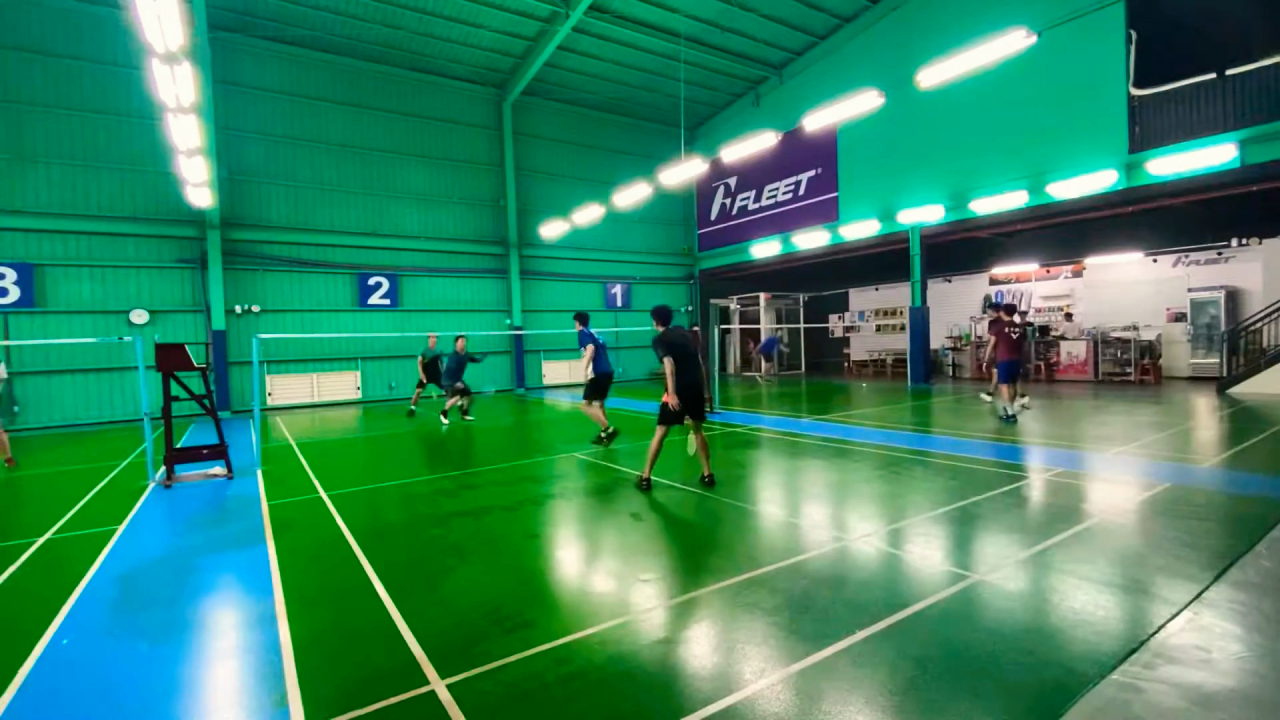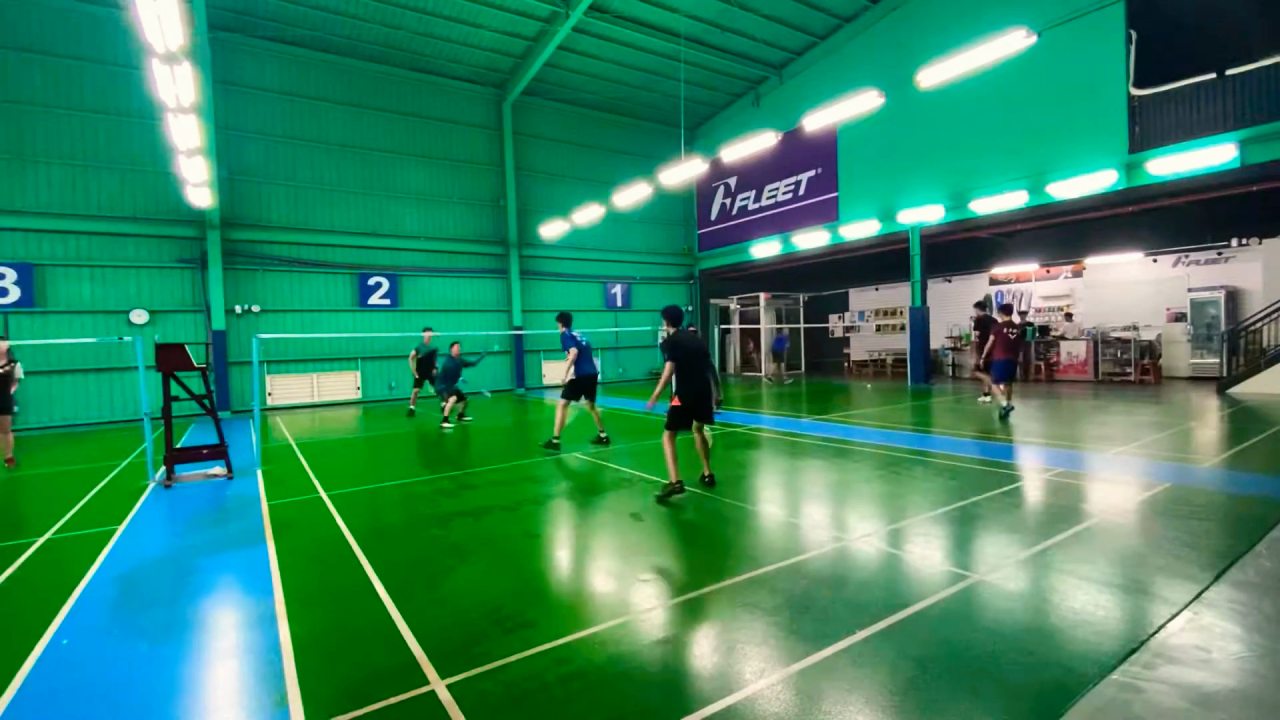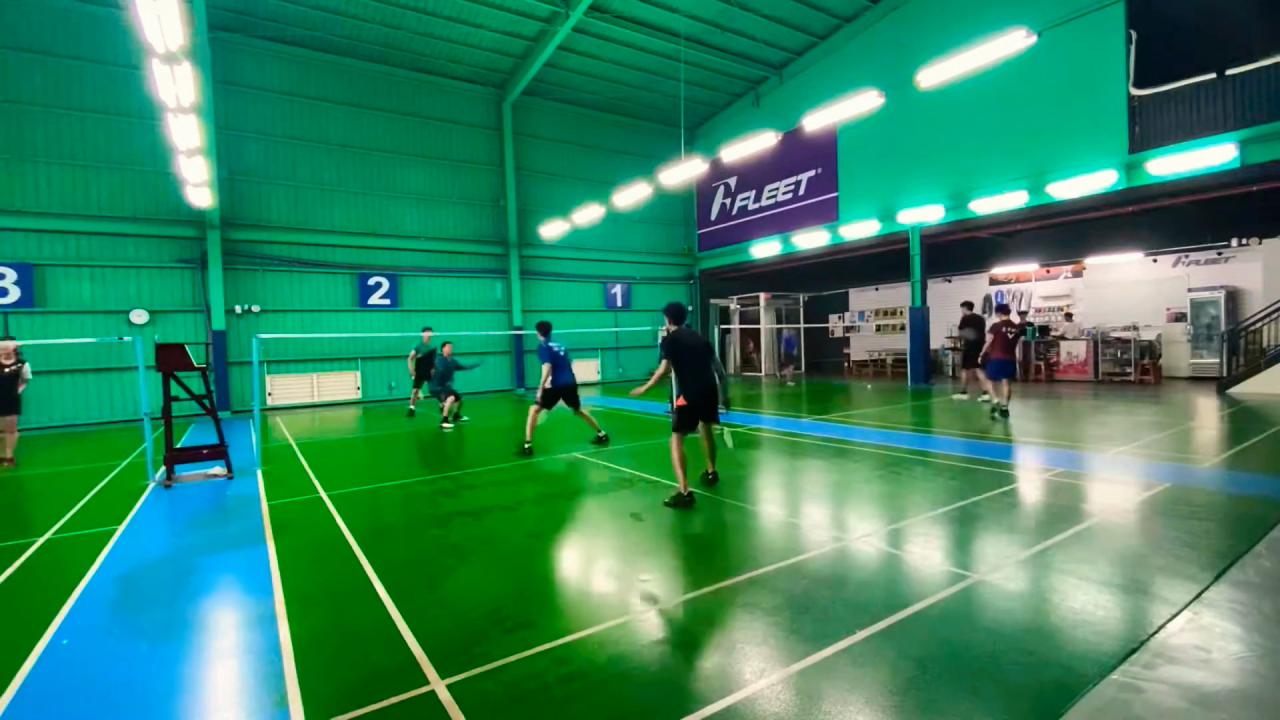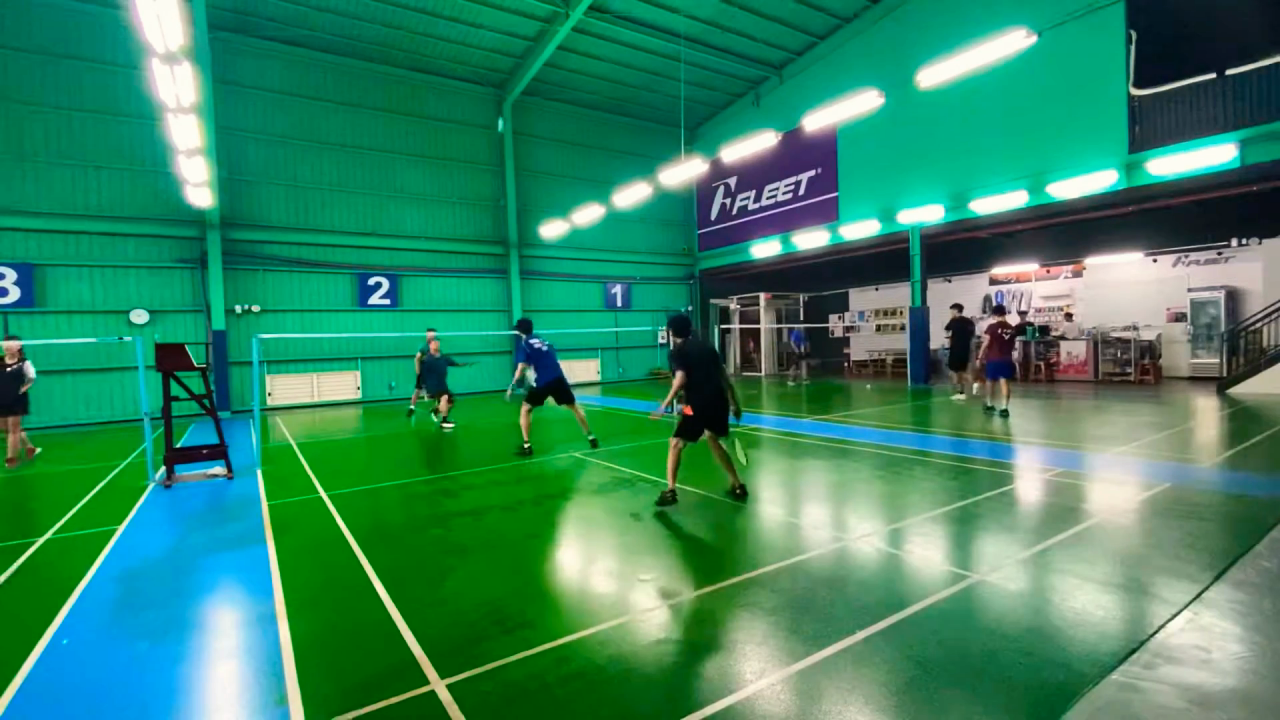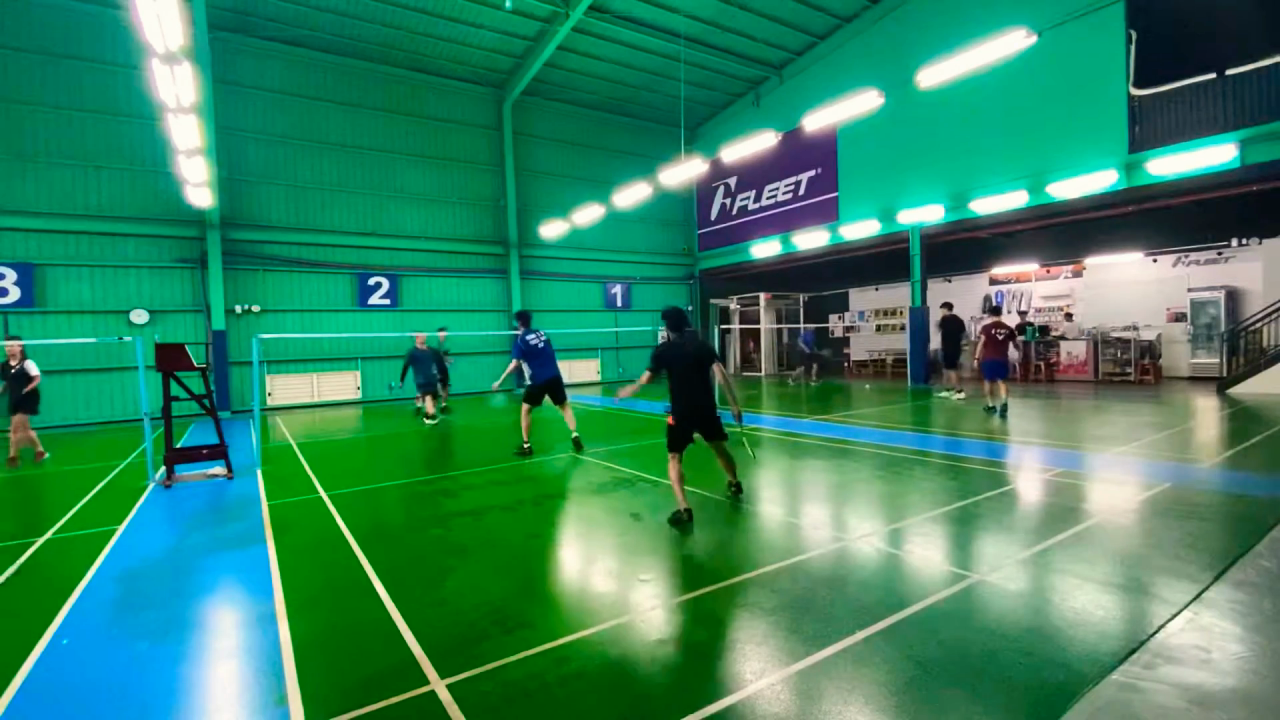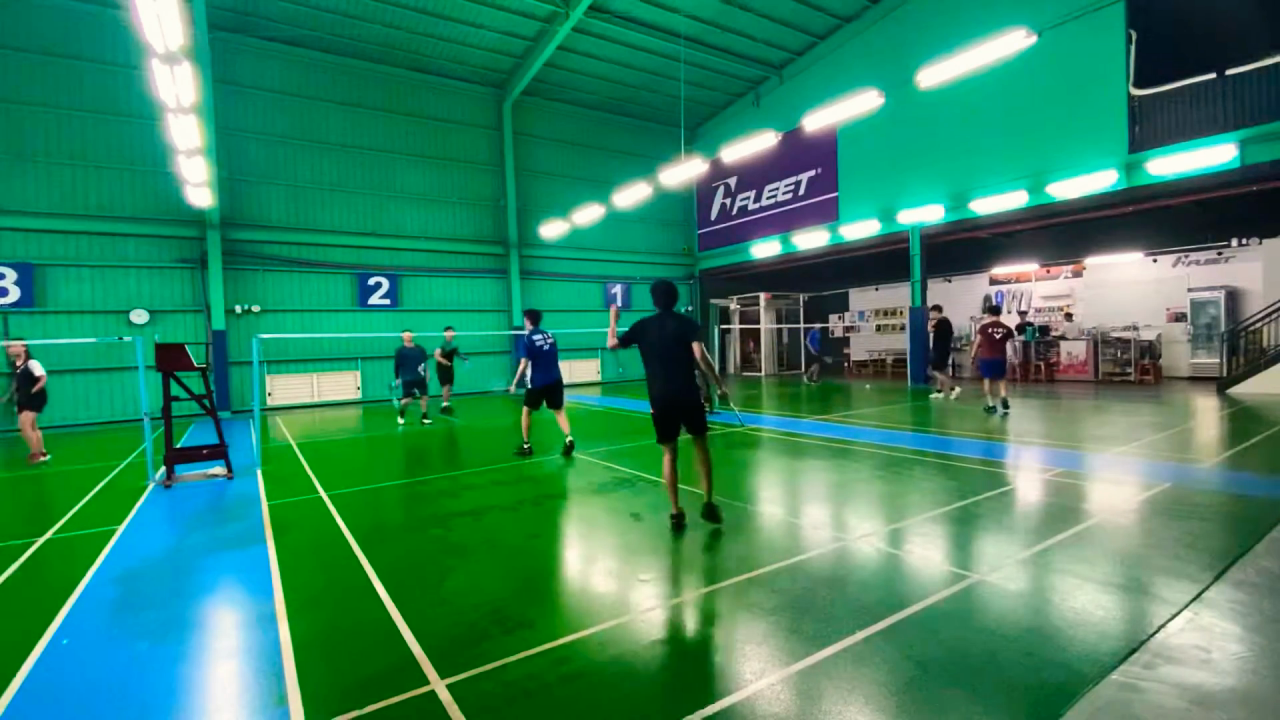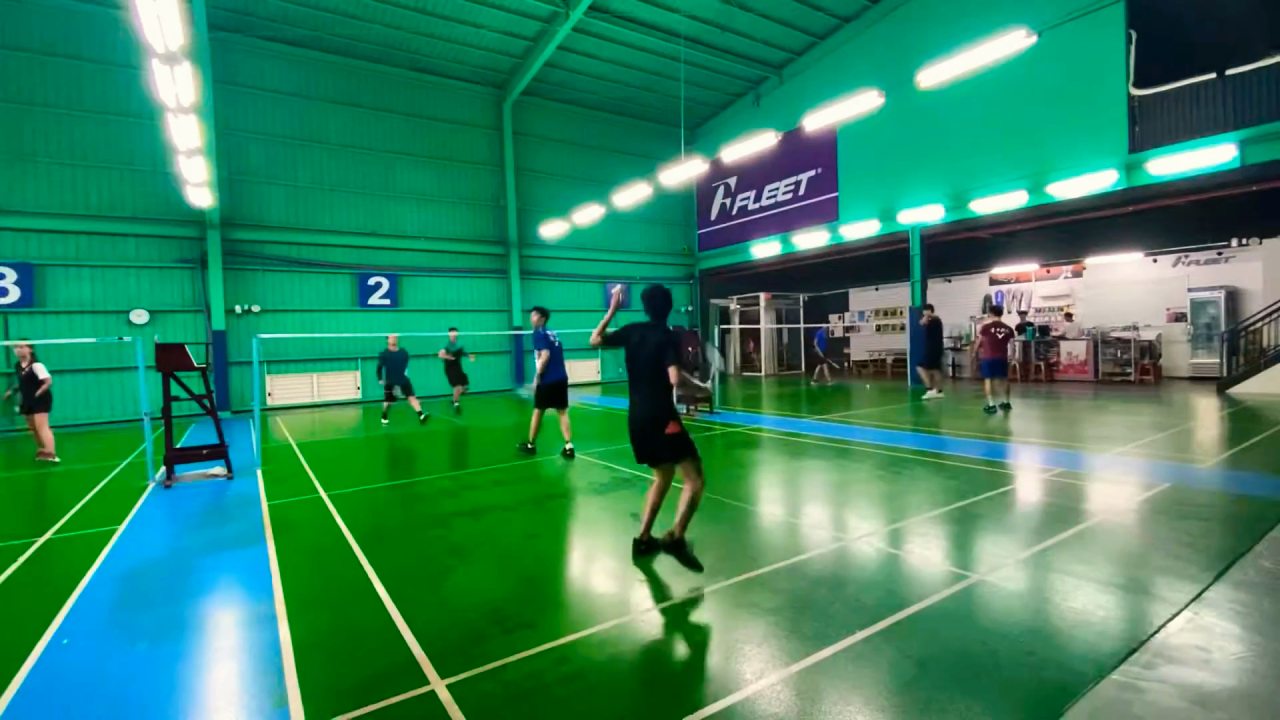
dt=0.2s
person 1, frame 1
left shoulder: (660, 339)
right shoulder: (685, 335)
left elbow: (669, 365)
right elbow: (699, 364)
left wrist: (672, 393)
right wrist: (703, 391)
left hip: (678, 390)
right hip: (696, 388)
left knee: (660, 433)
right knee: (697, 430)
left ankle: (645, 477)
right ankle: (707, 474)
person 1, frame 2
left shoulder: (669, 342)
right shoulder: (695, 338)
left elbow: (669, 370)
right elbow: (710, 367)
left wrist: (654, 396)
left hip: (685, 394)
right hip: (704, 392)
left knee: (668, 437)
right knee: (698, 430)
left ankle: (675, 482)
right ankle: (707, 474)
person 1, frame 3
left shoulder: (670, 339)
right shoulder: (699, 337)
left elbow: (664, 369)
right elbow: (717, 365)
left wrist: (644, 388)
right wrist: (724, 392)
left hip: (690, 393)
right hip: (710, 390)
left knee: (676, 440)
right knee: (706, 429)
left ankle: (684, 492)
right ankle: (711, 472)
person 1, frame 4
left shoulder: (678, 351)
right shoulder: (706, 347)
left elbow: (681, 379)
right elbow: (724, 377)
left wrist: (665, 405)
right wrist: (734, 403)
left hip: (698, 403)
right hip: (720, 401)
left knee: (676, 445)
right knee: (713, 440)
left ankle: (670, 490)
right ankle: (737, 486)
person 1, frame 5
left shoulder: (663, 349)
right shoulder: (702, 344)
left elbow: (647, 379)
right elbow: (720, 373)
left wrist: (629, 391)
right wrist: (734, 404)
left hip: (681, 410)
right hip: (706, 407)
left knee: (674, 459)
right knee: (718, 446)
left ankle: (683, 508)
right ankle: (734, 483)
person 1, frame 6
left shoulder: (643, 326)
right shoulder: (687, 323)
left elbow: (612, 344)
right elbow: (699, 354)
left wrist: (613, 319)
right wrist: (719, 385)
left hip: (660, 397)
right hip: (687, 394)
left knee: (669, 453)
right knee: (701, 446)
left ankle: (677, 512)
right ankle: (708, 503)
person 1, frame 7
left shoulder: (631, 332)
right shoulder: (668, 338)
left elbow: (595, 339)
right elbow: (675, 379)
left wrist: (612, 310)
left hip: (636, 419)
right hip: (662, 417)
left knee: (663, 476)
right knee: (694, 479)
left ankle: (644, 538)
right ankle: (676, 536)
